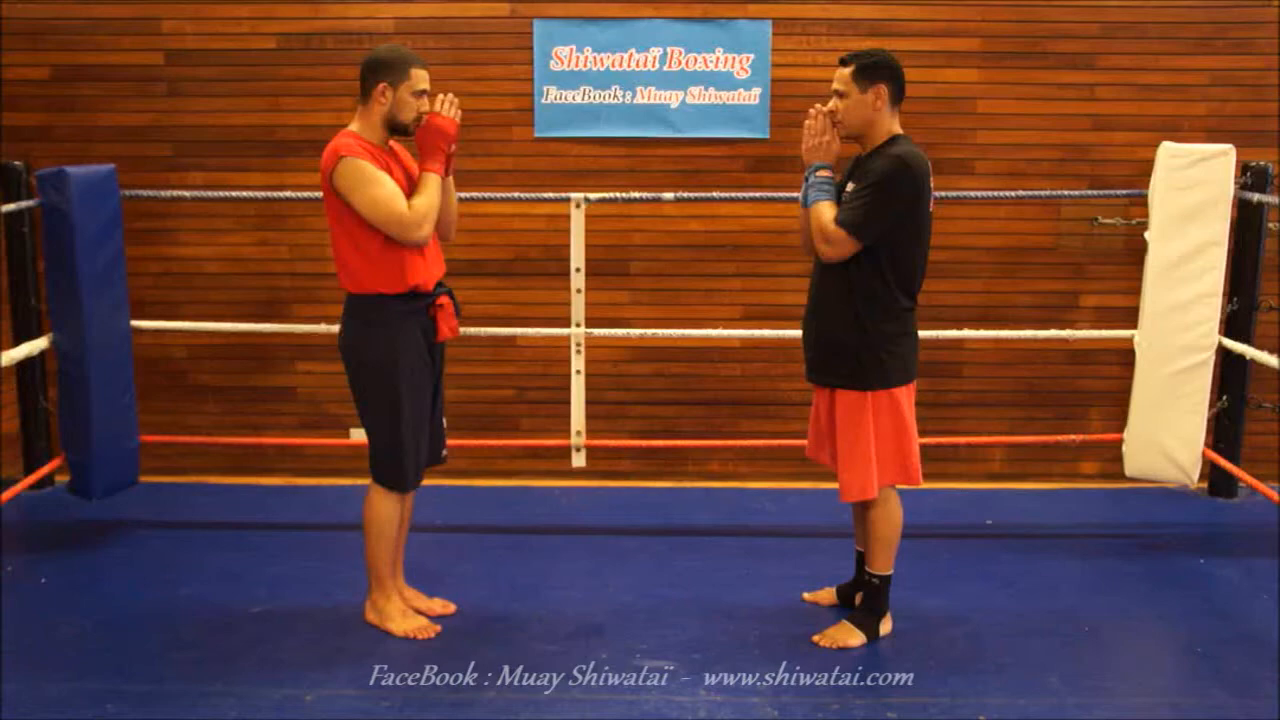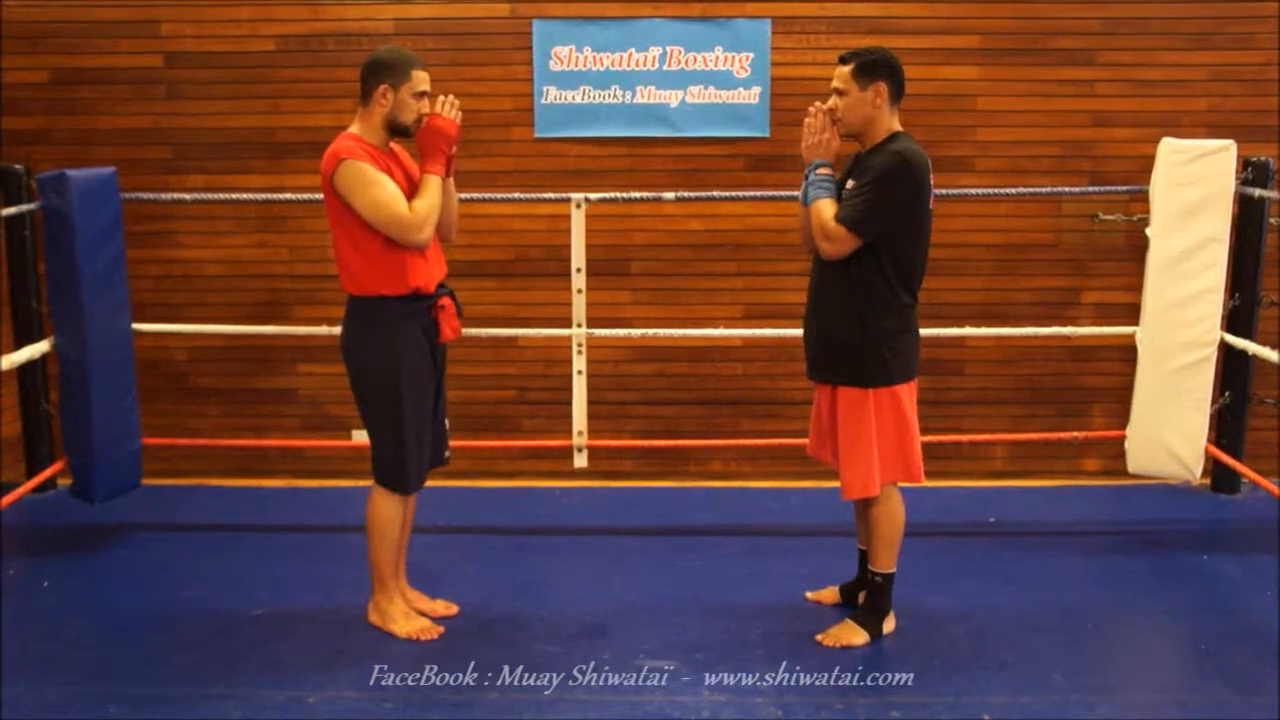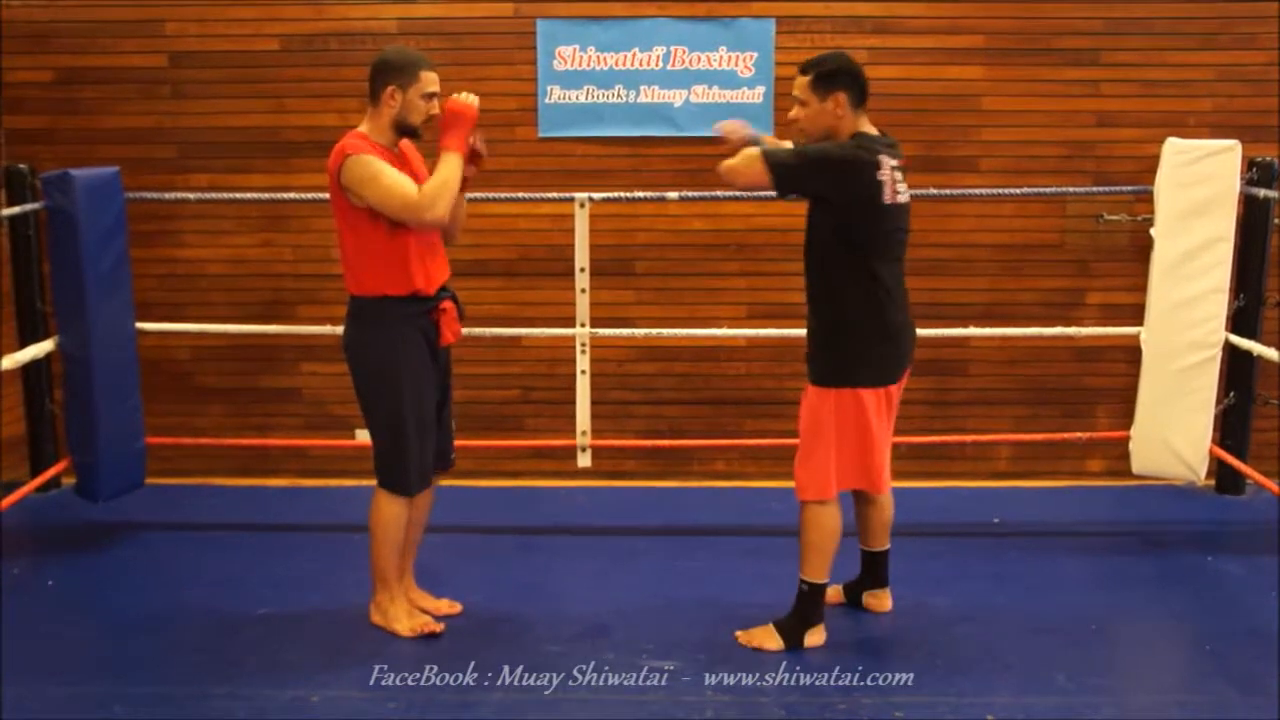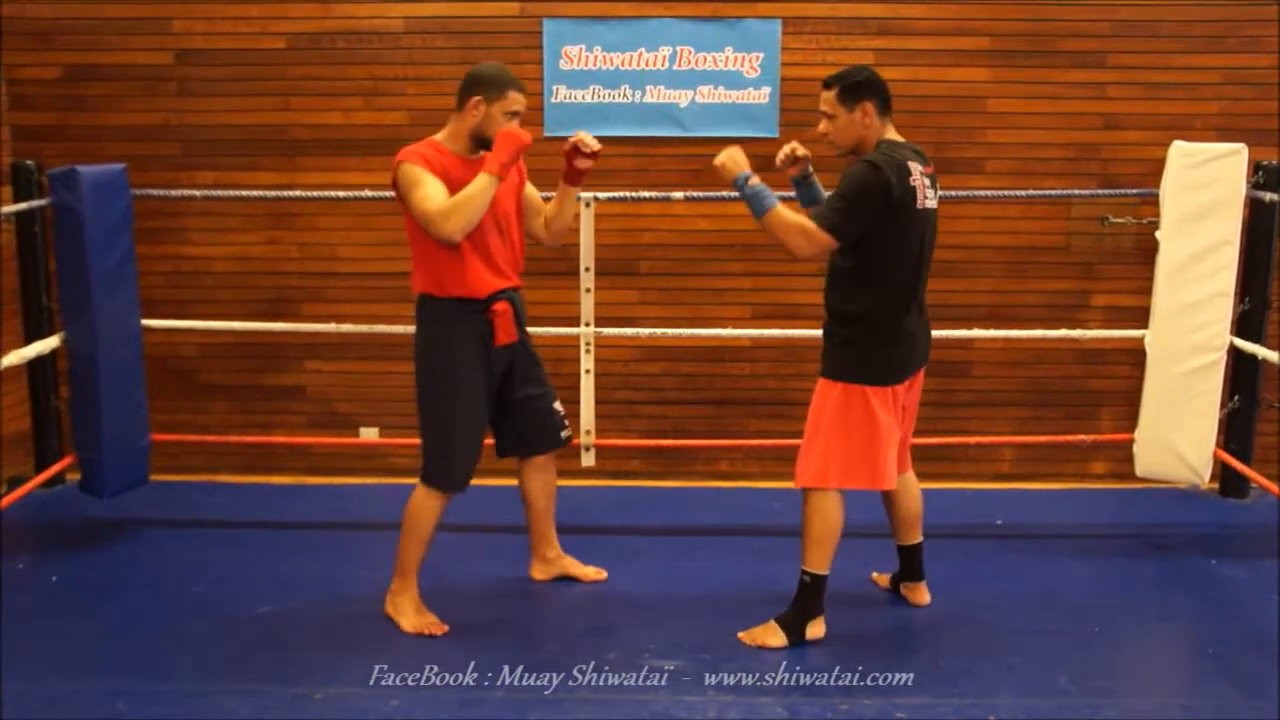
dt=0.7s
person 1, frame 1
left shoulder: (899, 166)
right shoulder: (864, 164)
left elbow: (831, 243)
right elbow: (811, 242)
left wrist: (819, 169)
right wrist: (817, 167)
left hip: (874, 355)
right hip: (844, 348)
left knee: (875, 482)
right knee: (858, 478)
left ankle: (874, 610)
right ankle: (860, 582)
person 1, frame 2
left shoulder: (899, 163)
right shoulder: (865, 162)
left elbow: (833, 241)
right elbow: (811, 239)
left wrist: (819, 168)
right wrist: (816, 166)
left hip: (875, 353)
right hip: (846, 347)
left knee: (878, 480)
right knee: (860, 477)
left ankle: (879, 609)
right ankle: (863, 581)
person 1, frame 3
left shoulder: (843, 162)
right shoulder: (876, 155)
left elbow: (739, 172)
right elbow: (789, 160)
left wrist: (749, 144)
right wrist: (748, 139)
left hip: (850, 356)
right hip: (883, 344)
left knee: (820, 483)
right knee: (866, 474)
left ankle: (805, 619)
right ankle: (872, 584)
person 1, frame 4
left shoulder: (873, 173)
right shoulder: (914, 166)
left elbow: (808, 242)
right elbow: (836, 225)
left wrist: (745, 180)
right wrist: (803, 179)
left hip: (864, 354)
right hip: (904, 346)
left knee: (823, 477)
right knee: (893, 464)
left ankle: (806, 613)
right ankle: (912, 578)
person 2, frame 1
left shoulder: (395, 150)
right shoulder: (350, 158)
left elbow: (444, 230)
right elbow: (413, 229)
left wrist: (442, 157)
right wrist: (432, 156)
left hip: (417, 317)
right hip: (382, 322)
left knee: (411, 463)
right knee: (393, 468)
left ankle: (396, 584)
right ankle: (379, 599)
person 2, frame 2
left shoulder: (395, 153)
right shoulder: (350, 160)
left elbow: (444, 231)
right elbow: (415, 231)
left wrist: (442, 158)
right wrist: (434, 159)
left hip: (420, 318)
right hip: (385, 325)
left knee: (415, 465)
right knee: (395, 470)
left ankle: (399, 585)
right ankle: (383, 600)
person 2, frame 3
left shoulder: (405, 152)
right shoulder: (358, 158)
left elbow: (448, 228)
right elbow: (429, 211)
left wrist: (461, 162)
right wrist: (453, 140)
left hip: (426, 320)
right hip: (386, 326)
left knee: (429, 465)
right knee: (403, 473)
left ankle: (402, 580)
right ankle: (386, 600)
person 2, frame 4
left shoulder: (502, 161)
right shoulder: (416, 162)
left elbow: (551, 232)
right elbow: (450, 225)
left wrist: (573, 177)
right wrist: (498, 163)
left hip: (504, 318)
right hip: (452, 324)
left knee: (542, 442)
right knee: (446, 470)
left ankle: (547, 556)
right ankle: (402, 590)
